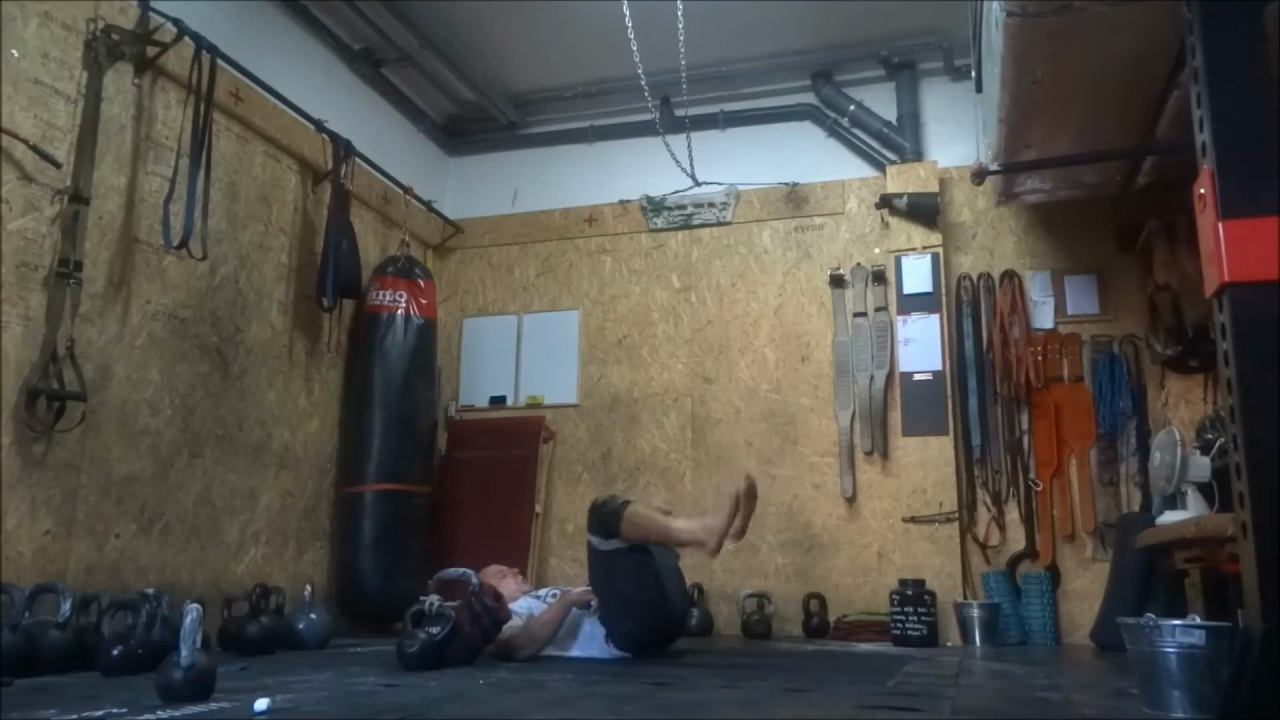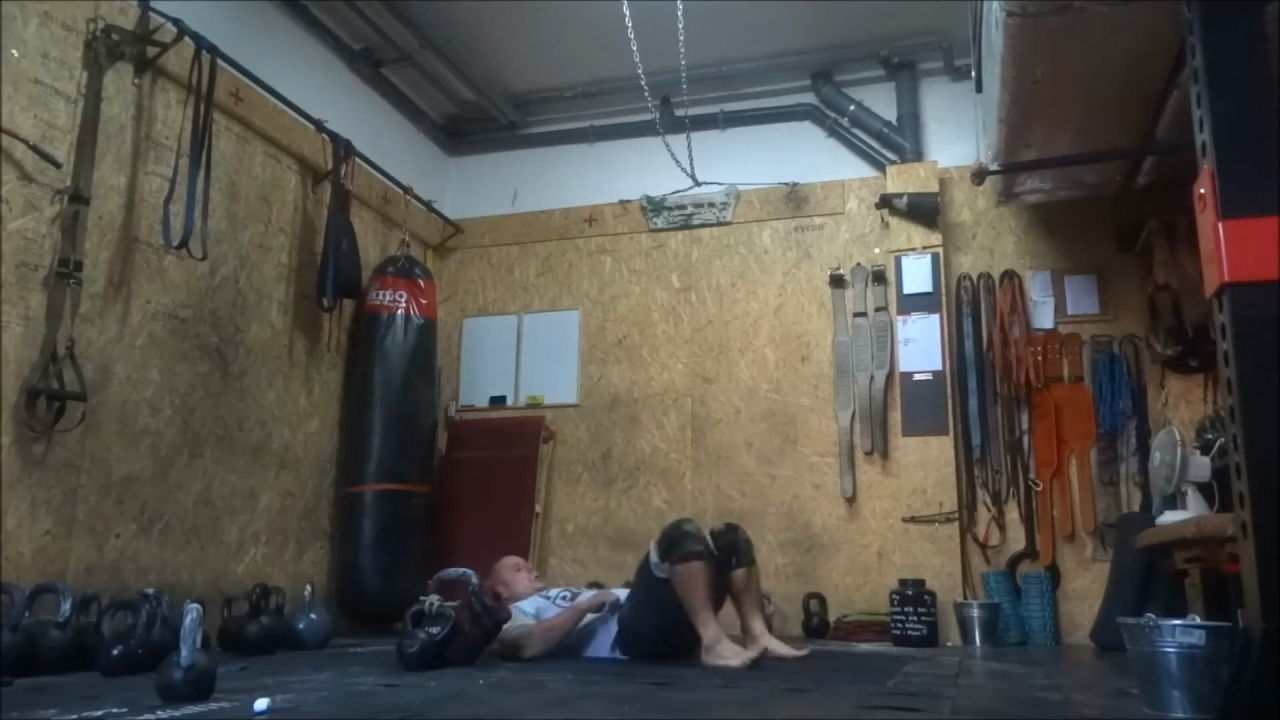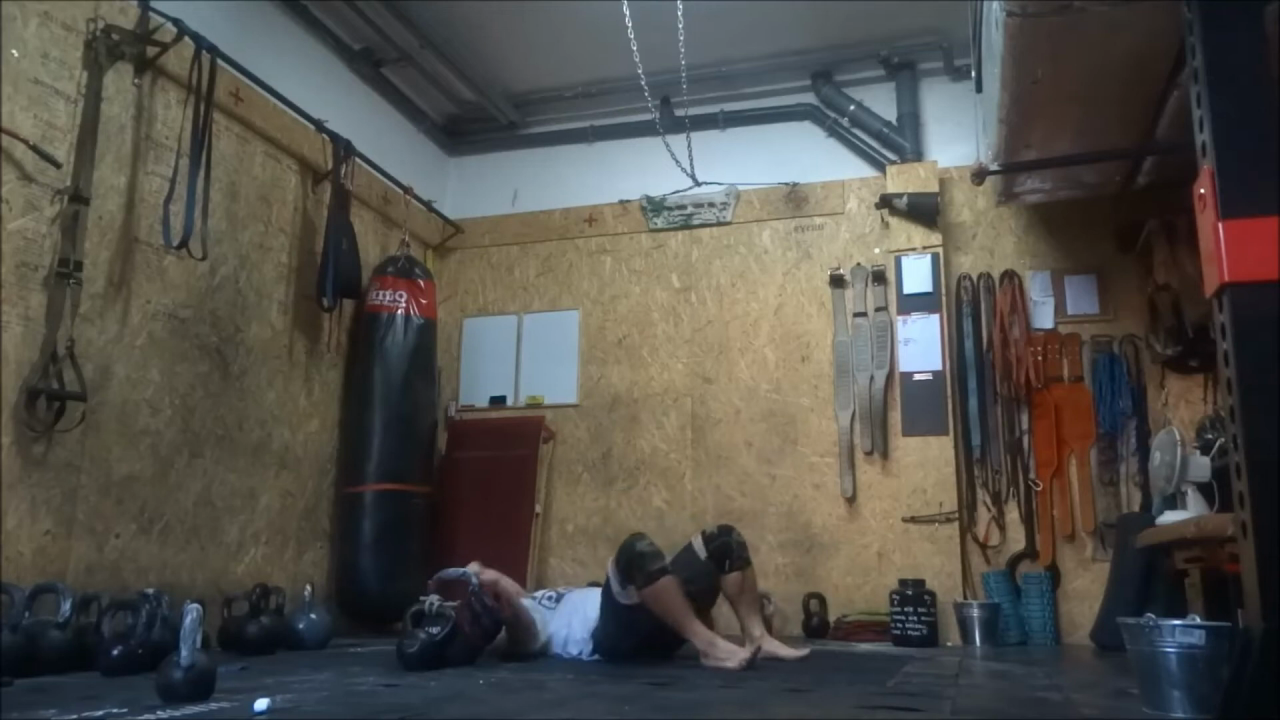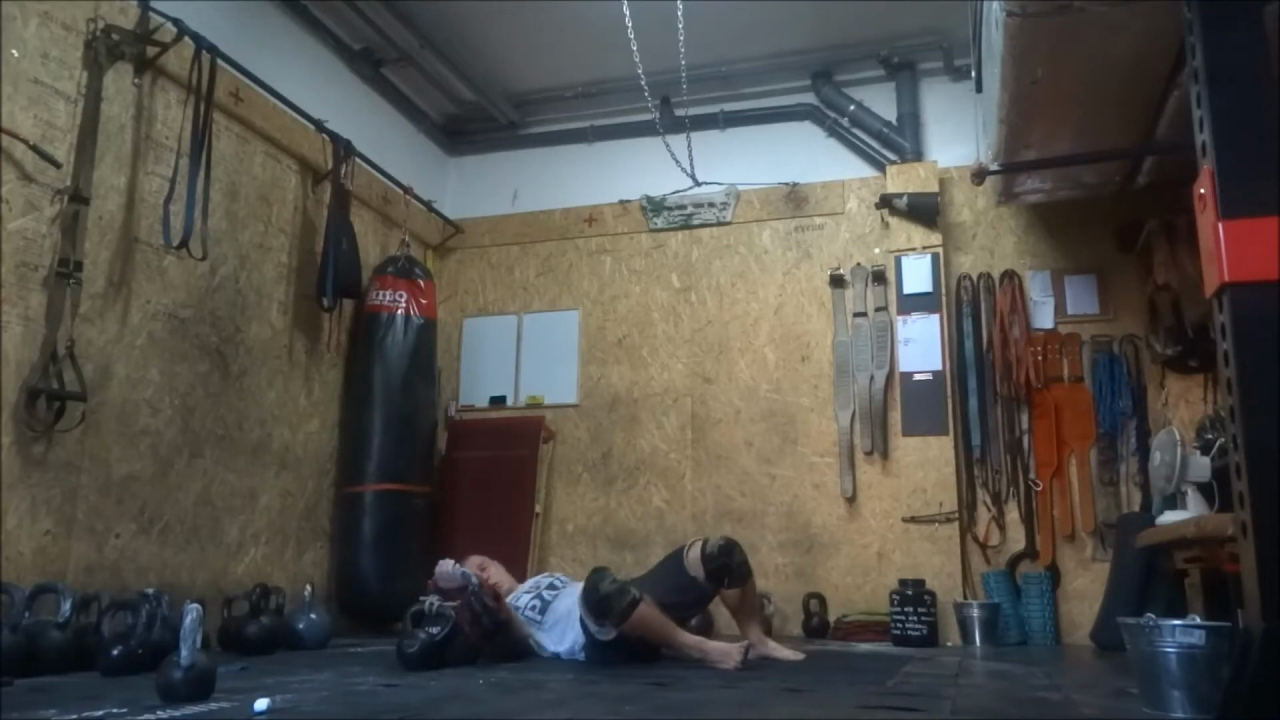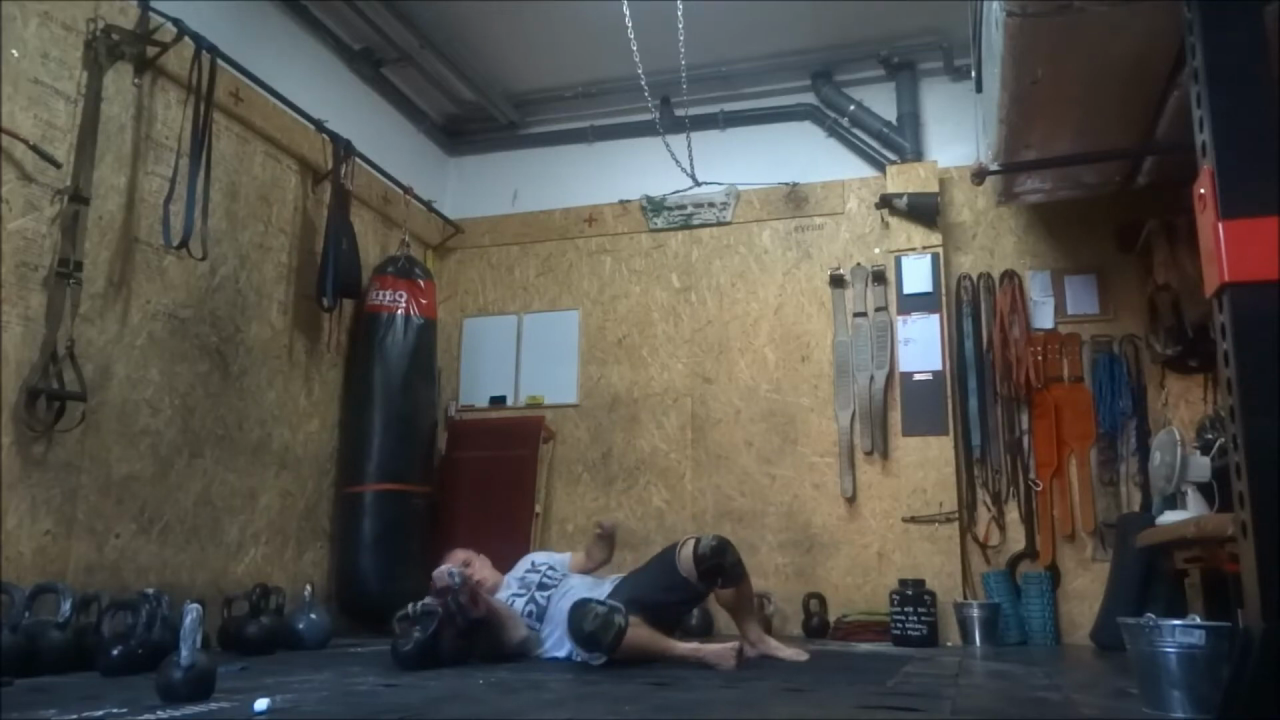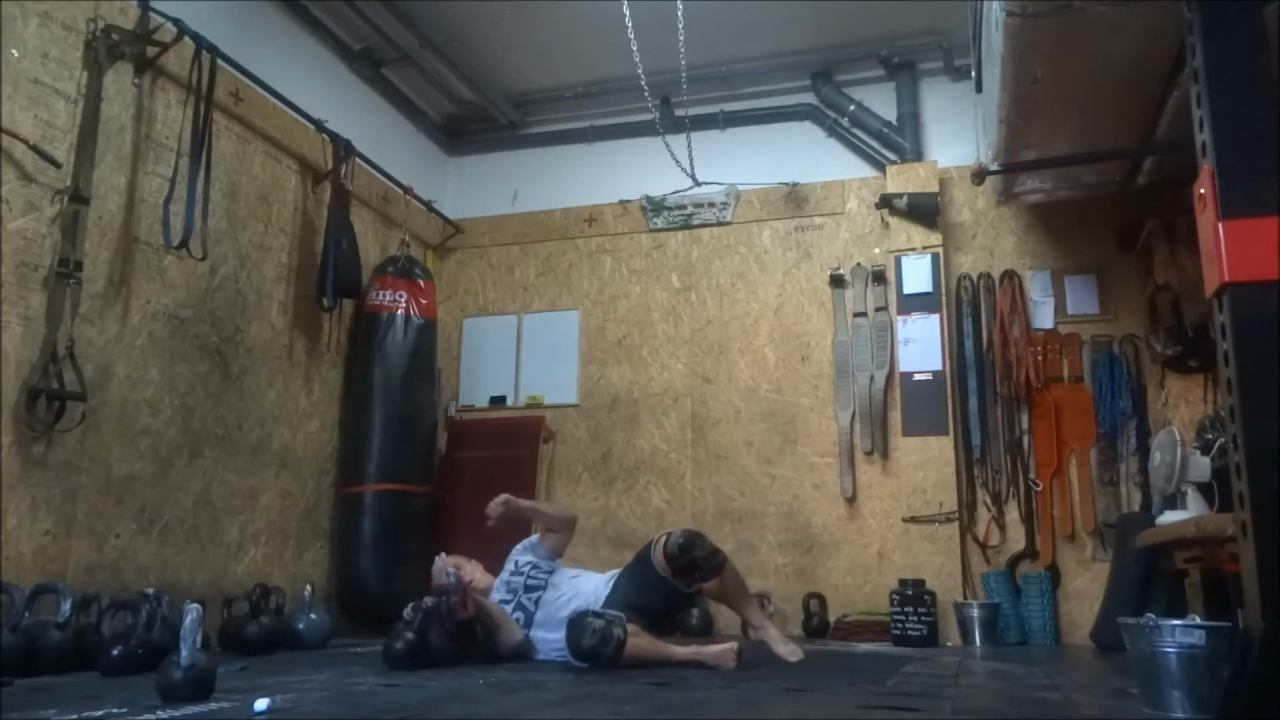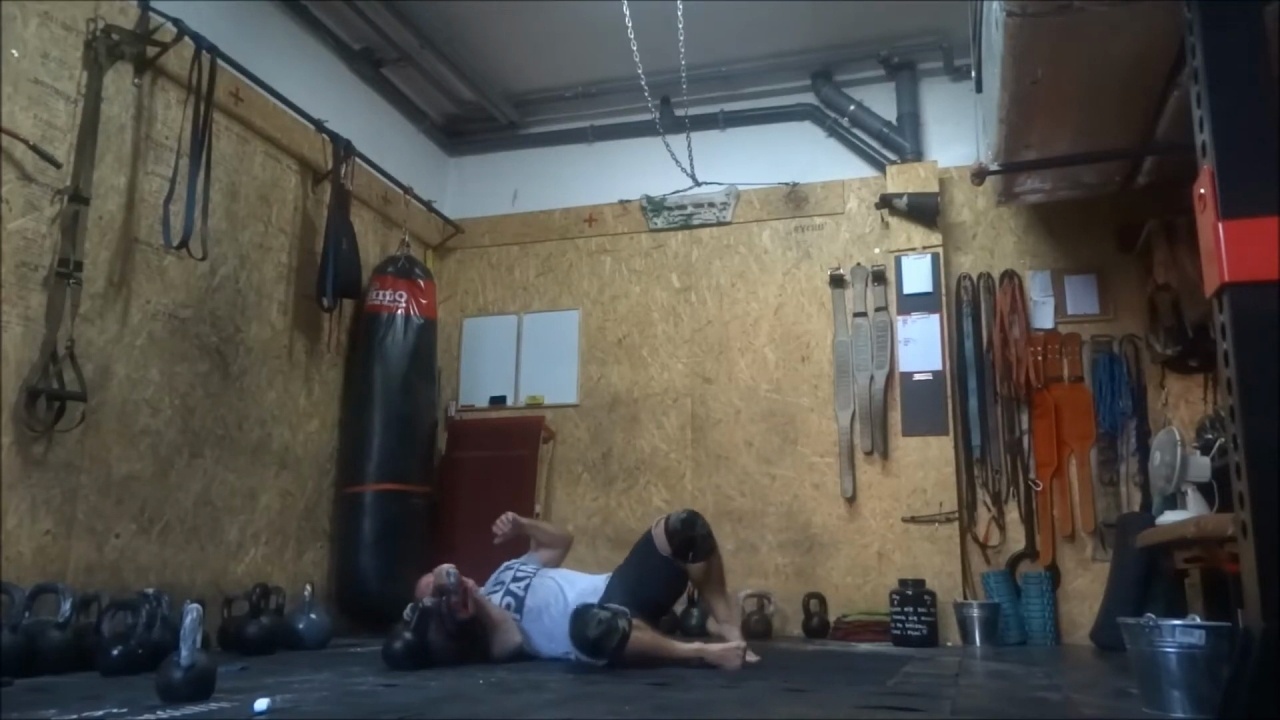
dt=0.5s
person 1, frame 1
left shoulder: (541, 600)
right elbow: (520, 647)
right wrist: (567, 600)
left hip: (657, 615)
right hip: (628, 633)
right knee: (605, 512)
left ankle: (720, 526)
right ankle: (706, 533)
person 1, frame 2
left shoulder: (557, 598)
right shoulder: (515, 615)
right elbow: (525, 647)
right wrist: (586, 605)
left hip: (669, 626)
right hip: (632, 633)
left knee: (729, 537)
right knee: (682, 534)
left ankle: (758, 636)
right ankle: (714, 643)
person 1, frame 3
left shoulder: (549, 601)
right shoulder: (514, 619)
right elbow: (522, 638)
right wrist: (496, 590)
left hip: (654, 625)
right hip: (616, 636)
left knee: (722, 539)
right knee: (637, 549)
left ankle: (757, 638)
right ankle: (710, 647)
person 1, frame 4
left shoulder: (547, 578)
right shoulder: (503, 611)
right elbow: (520, 632)
right wrist: (464, 590)
left hip: (634, 598)
right hip: (605, 642)
left knee: (719, 552)
right knee: (601, 584)
left ankle: (756, 640)
right ankle: (701, 649)
person 1, frame 5
left shoulder: (530, 563)
right shoulder: (494, 610)
left elbow: (591, 561)
right elbow: (520, 638)
left wrist: (605, 538)
right wrist: (468, 596)
left hip: (625, 593)
right hip: (601, 630)
left knee: (711, 551)
right knee: (587, 617)
left ankle: (754, 638)
right ankle: (696, 652)
person 1, frame 6
left shoulder: (521, 558)
right shoulder: (492, 611)
left elbow: (567, 522)
right elbow: (514, 644)
left wrist: (518, 507)
right wrist: (469, 601)
left hip: (624, 588)
right hip: (602, 624)
left knee: (682, 546)
right knee: (584, 632)
left ankle: (760, 626)
right ankle: (696, 654)
person 1, frame 7
left shoulder: (508, 572)
right shoulder: (480, 616)
left elbow: (561, 541)
right elbow: (508, 645)
left wrist: (520, 525)
right wrist: (467, 600)
left hip: (616, 588)
right hip: (595, 618)
left knee: (684, 526)
right knee: (588, 625)
left ankle: (724, 622)
right ankle: (701, 651)
